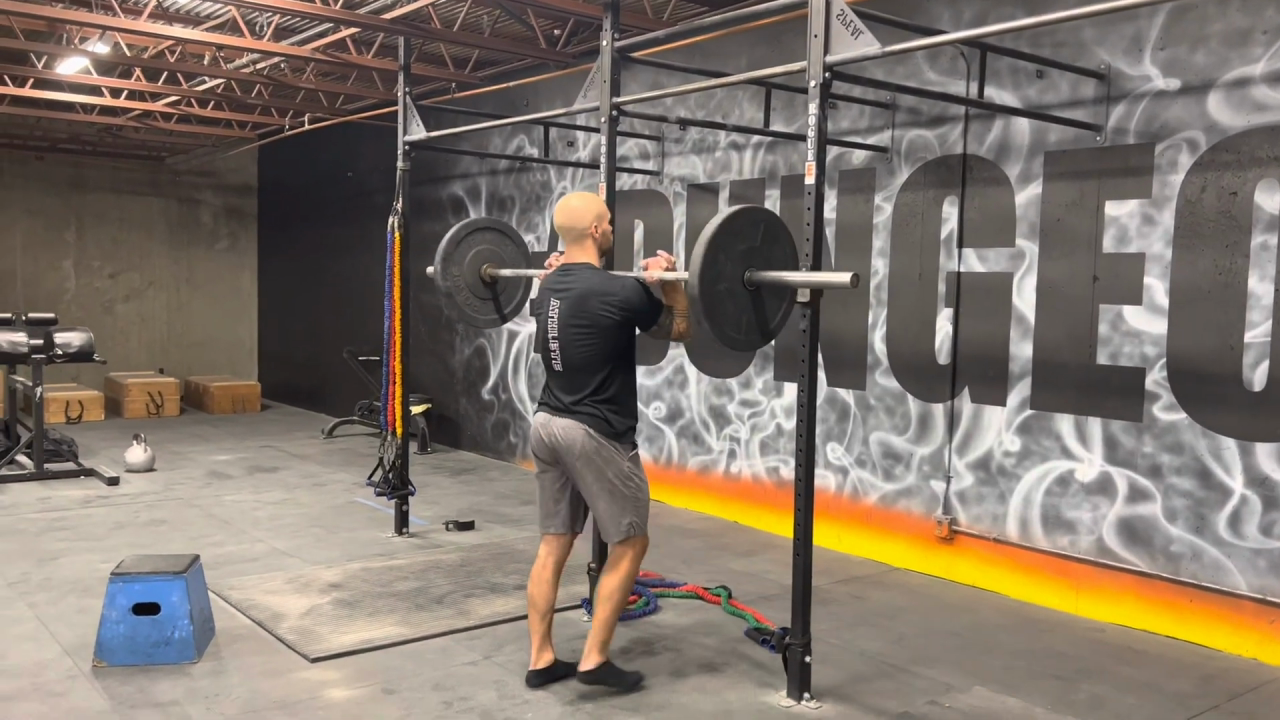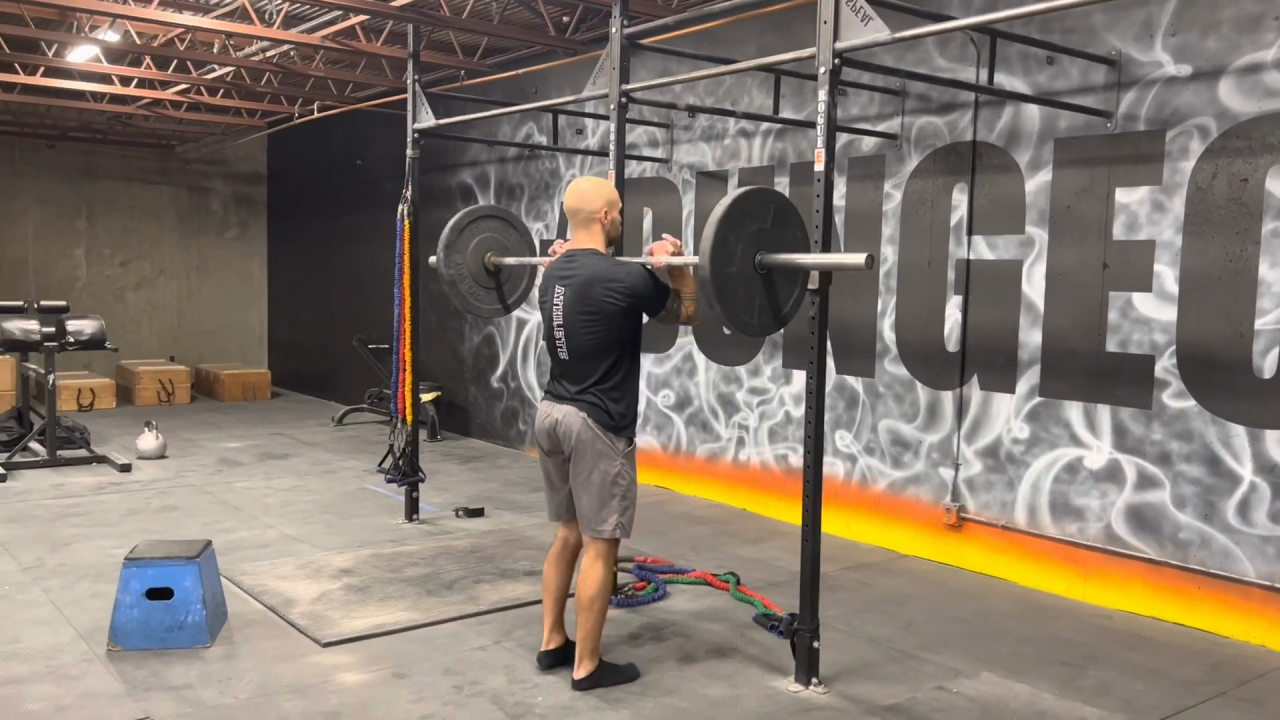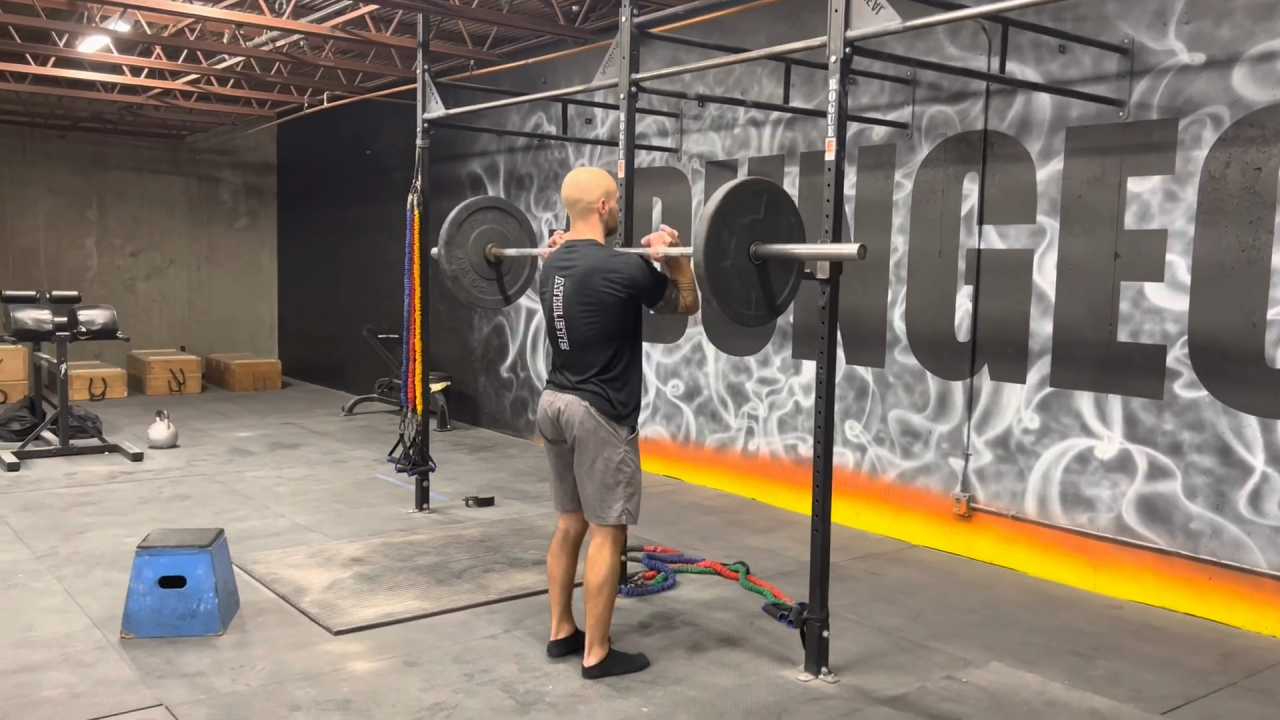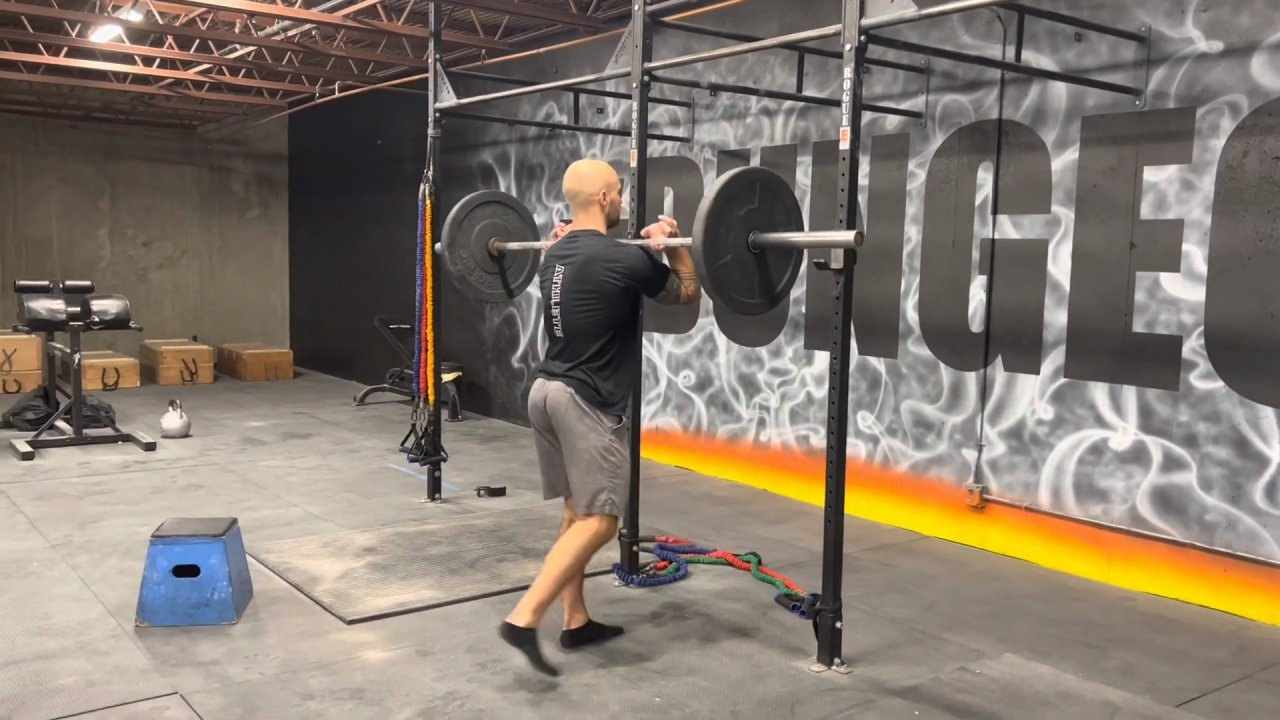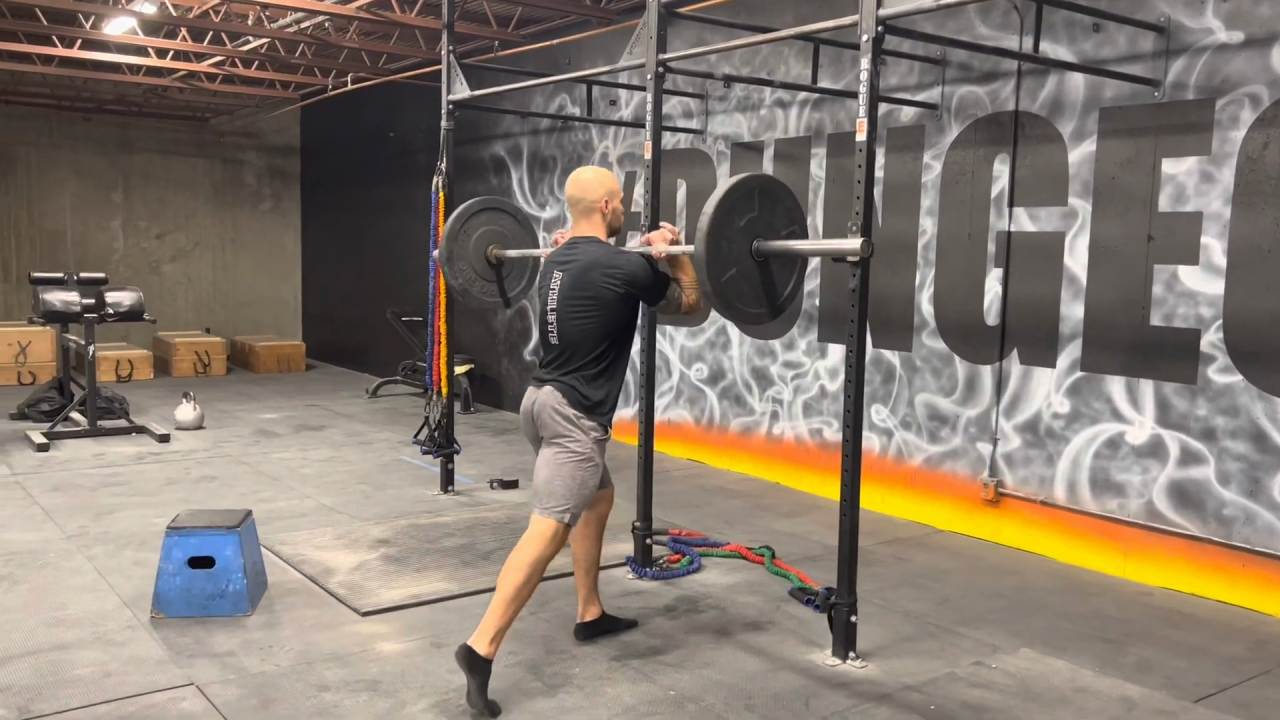
dt=0.4s
person 1, frame 1
left shoulder: (549, 286)
right shoulder: (620, 291)
right elbow: (679, 329)
right wrist: (669, 282)
left hip: (547, 425)
right hip: (597, 435)
left knee: (552, 546)
right knee: (629, 546)
left ankle: (541, 659)
right ankle: (594, 659)
person 1, frame 2
left shoulder: (553, 273)
right shoulder: (625, 278)
right elbow: (687, 312)
right wrist: (675, 264)
left hip: (551, 413)
right hip: (597, 425)
left knee: (570, 534)
right knee: (600, 546)
left ankle: (552, 642)
right ankle: (586, 665)
person 1, frame 3
left shoulder: (552, 264)
right shoulder: (624, 269)
right elbow: (686, 303)
right wrist: (672, 254)
left hip: (554, 403)
right hip: (599, 414)
left knee: (571, 524)
right knee: (607, 533)
left ankle: (561, 632)
right ankle: (597, 654)
person 1, frame 4
left shoulder: (556, 254)
right shoulder: (624, 258)
right elbow: (688, 292)
right wrist: (671, 244)
left hip: (546, 390)
right hip: (587, 401)
left knee: (577, 511)
right knee: (598, 520)
left ankle: (576, 621)
right ankle: (524, 618)
person 1, frame 5
left shoulder: (556, 260)
right shoulder: (624, 266)
right elbow: (689, 301)
right wrist: (674, 251)
left hip: (542, 398)
right hip: (574, 412)
left knee: (597, 499)
right knee: (547, 530)
left ankle: (590, 613)
right ankle: (480, 647)
